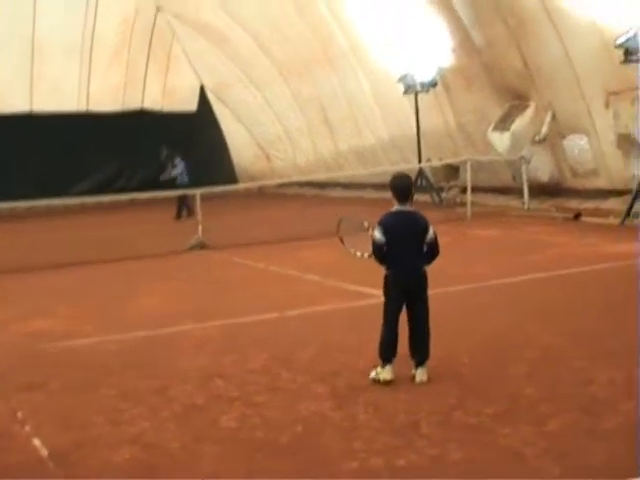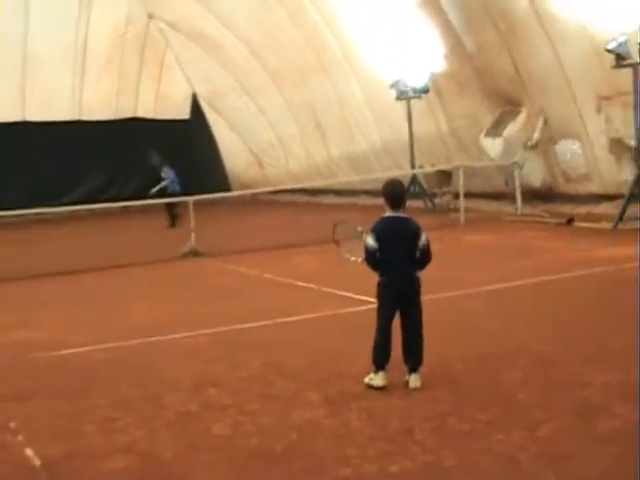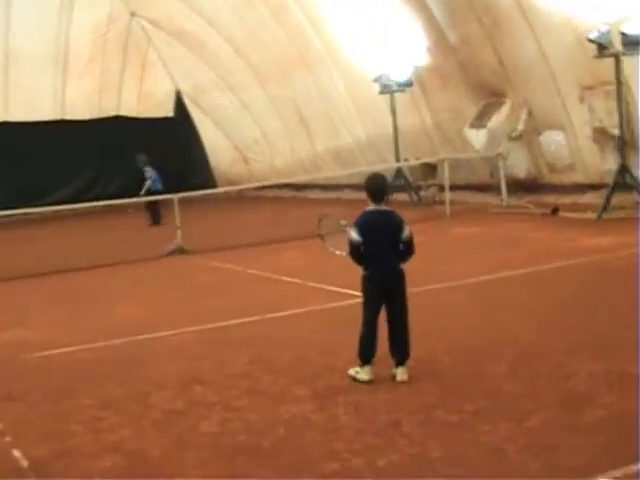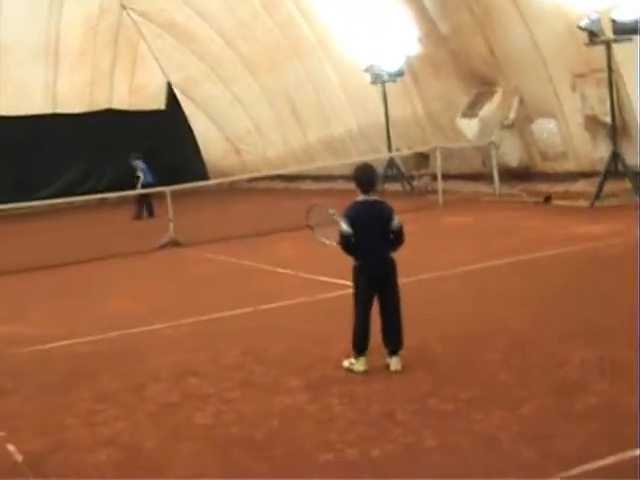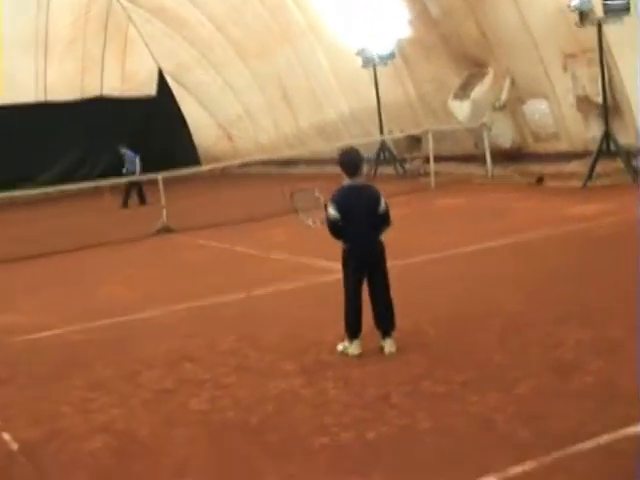
dt=0.1s
person 1, frame 1
left shoulder: (385, 221)
right shoulder: (422, 221)
left elbow: (378, 251)
right elbow: (433, 250)
left hip: (395, 278)
right hip: (417, 277)
left knee: (390, 321)
right knee: (419, 322)
left ankle: (386, 366)
right ankle: (420, 368)
person 1, frame 2
left shoulder: (378, 227)
right shoulder: (414, 227)
left elbow: (370, 258)
right elbow: (425, 256)
left hip: (388, 284)
right hip: (410, 283)
left knee: (383, 327)
right knee: (413, 328)
left ankle: (379, 373)
right ankle: (414, 374)
person 1, frame 3
left shoulder: (362, 221)
right shoulder: (397, 220)
left elbow: (355, 252)
right elbow: (409, 249)
left hip: (372, 277)
right hip: (394, 276)
left knee: (369, 321)
right knee: (398, 321)
left ankle: (365, 367)
right ankle: (401, 367)
person 1, frame 4
left shoulder: (351, 212)
right shoulder: (386, 209)
left elbow: (345, 243)
right elbow: (398, 238)
left hip: (363, 268)
right hip: (385, 266)
left knee: (362, 312)
right knee: (391, 310)
left ankle: (359, 358)
right ankle: (394, 356)
person 1, frame 5
left shoulder: (338, 197)
right shoulder: (374, 193)
left elbow: (334, 229)
right elbow: (386, 221)
left hip: (353, 251)
right hip: (374, 248)
left knee: (352, 295)
right knee: (381, 293)
left ankle: (353, 341)
right ankle: (388, 339)
